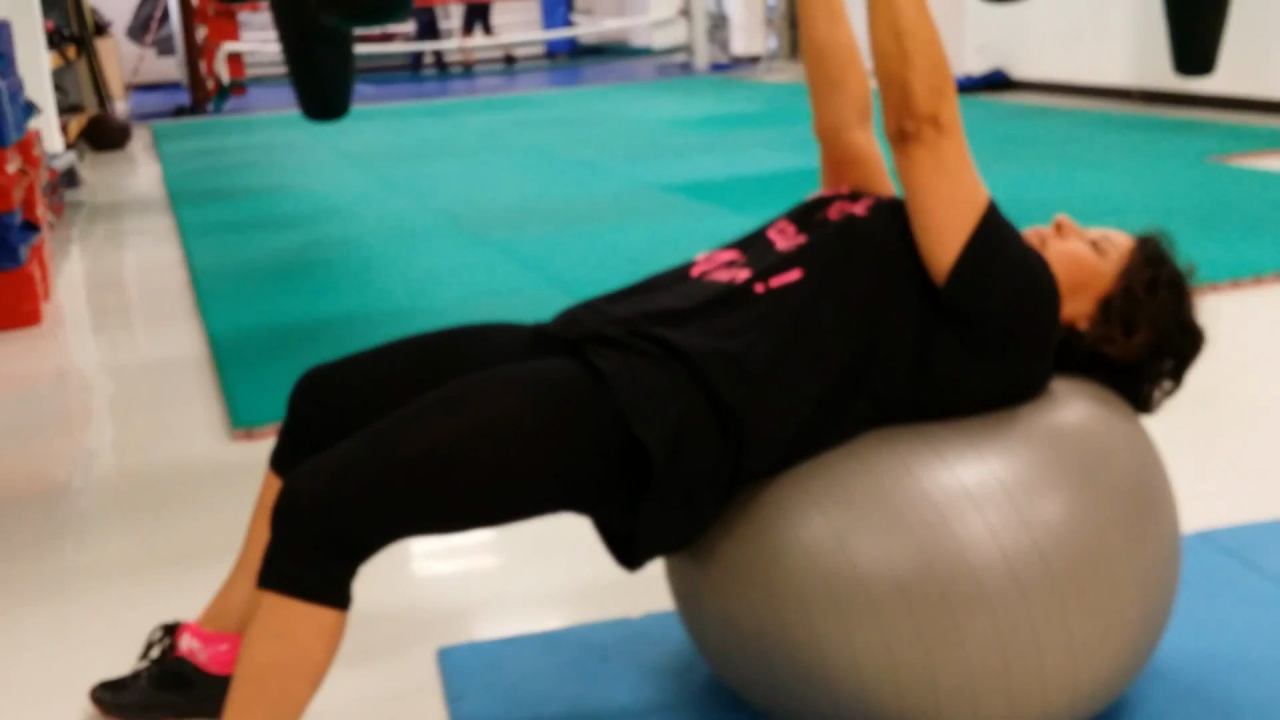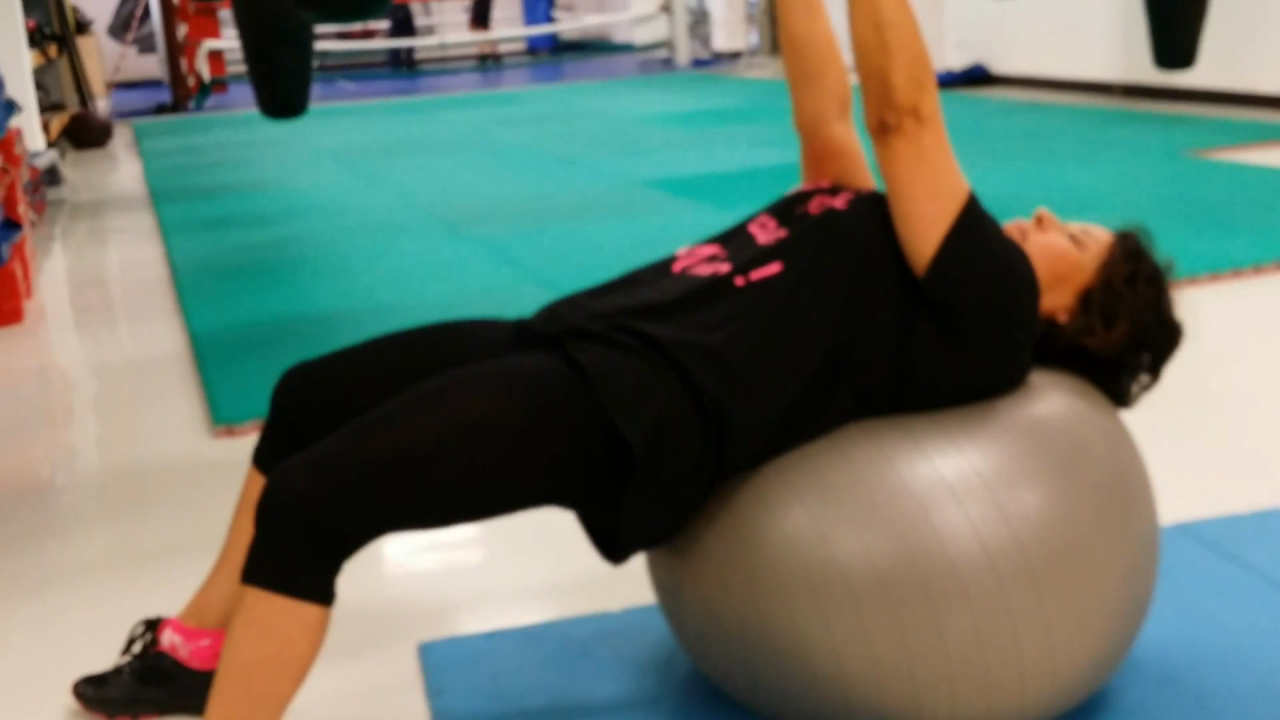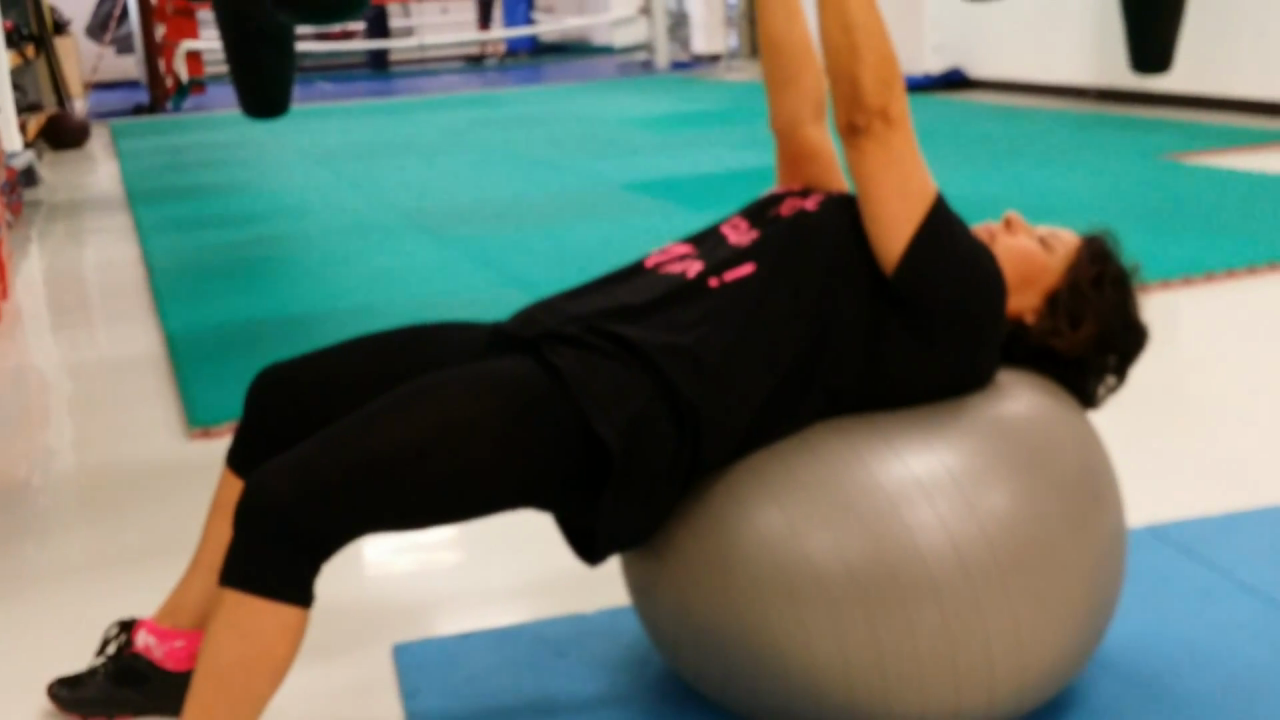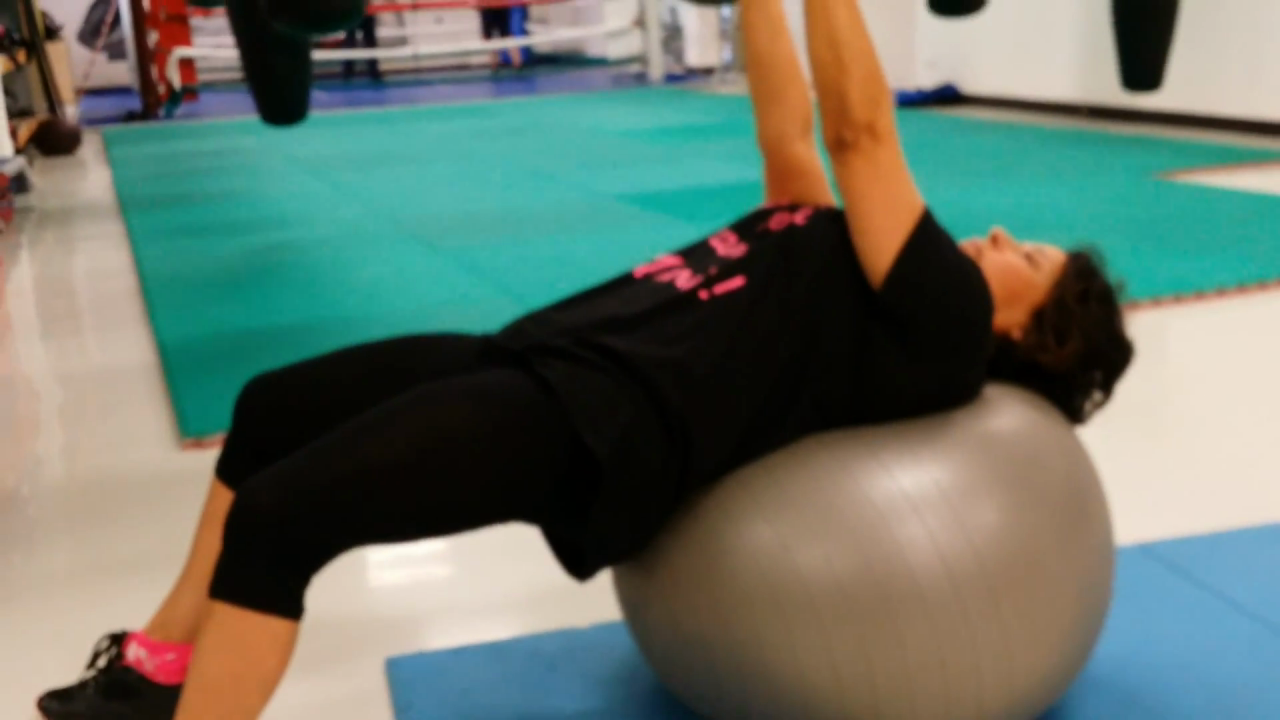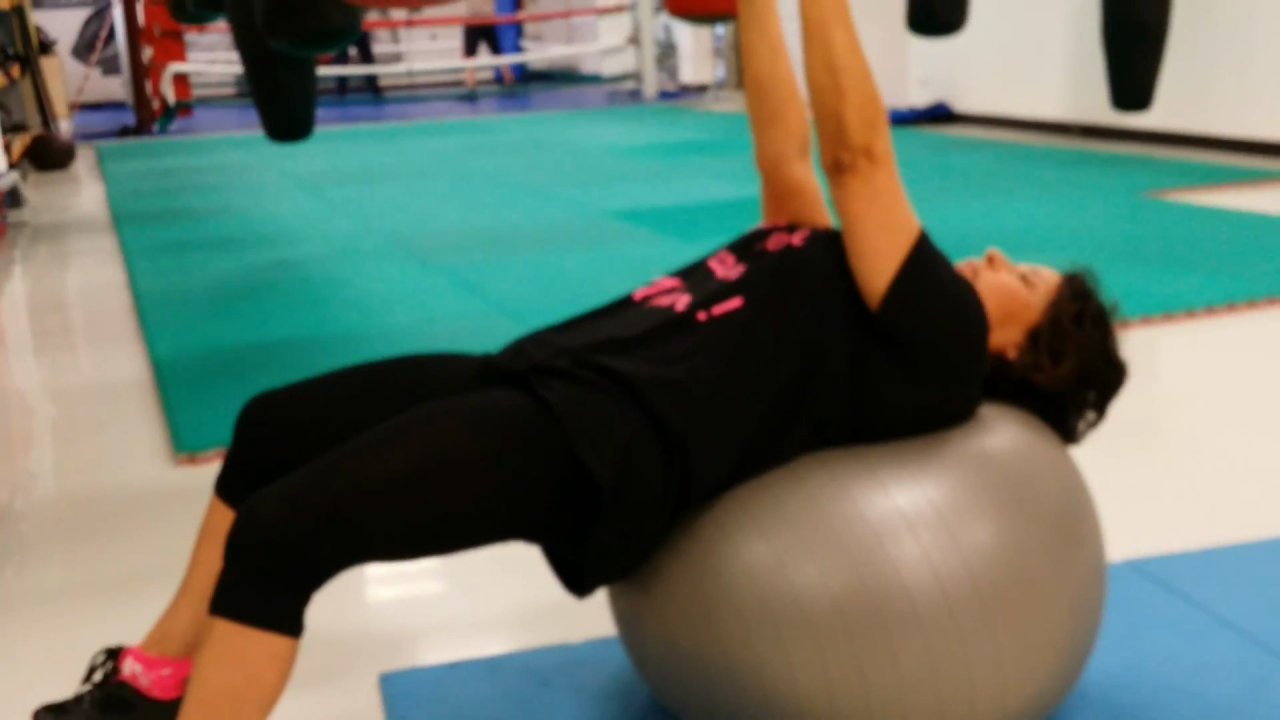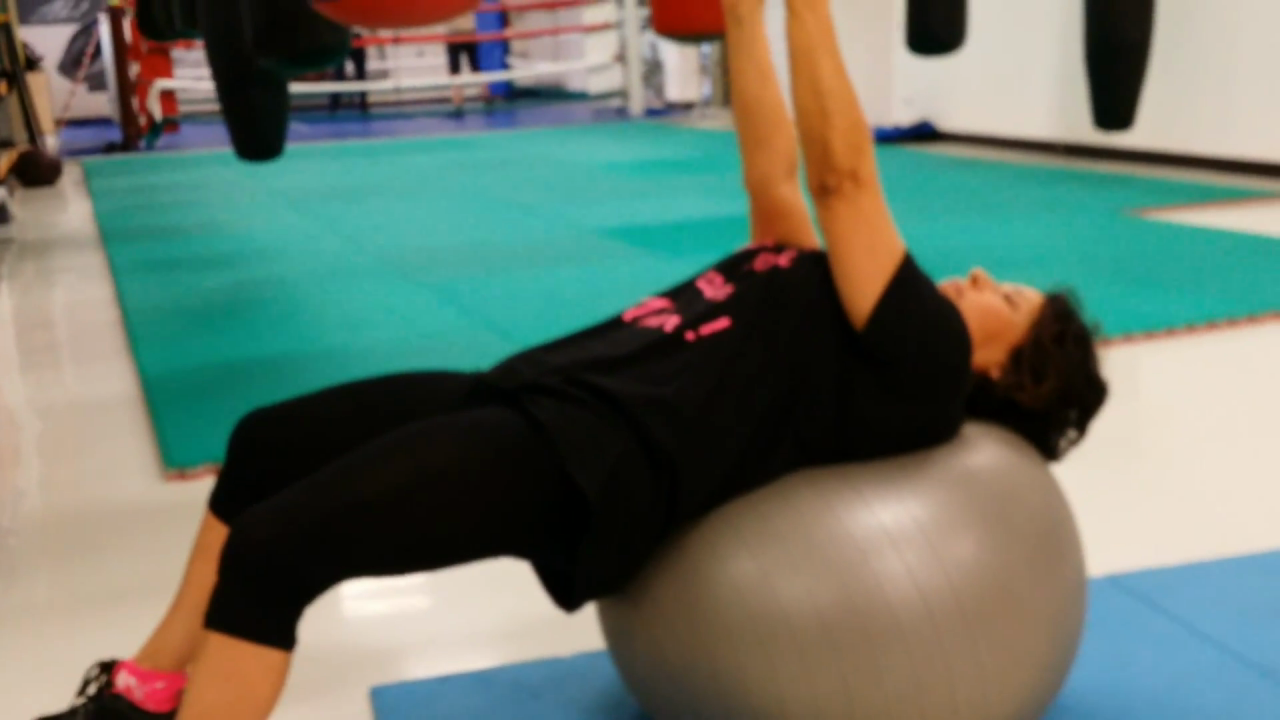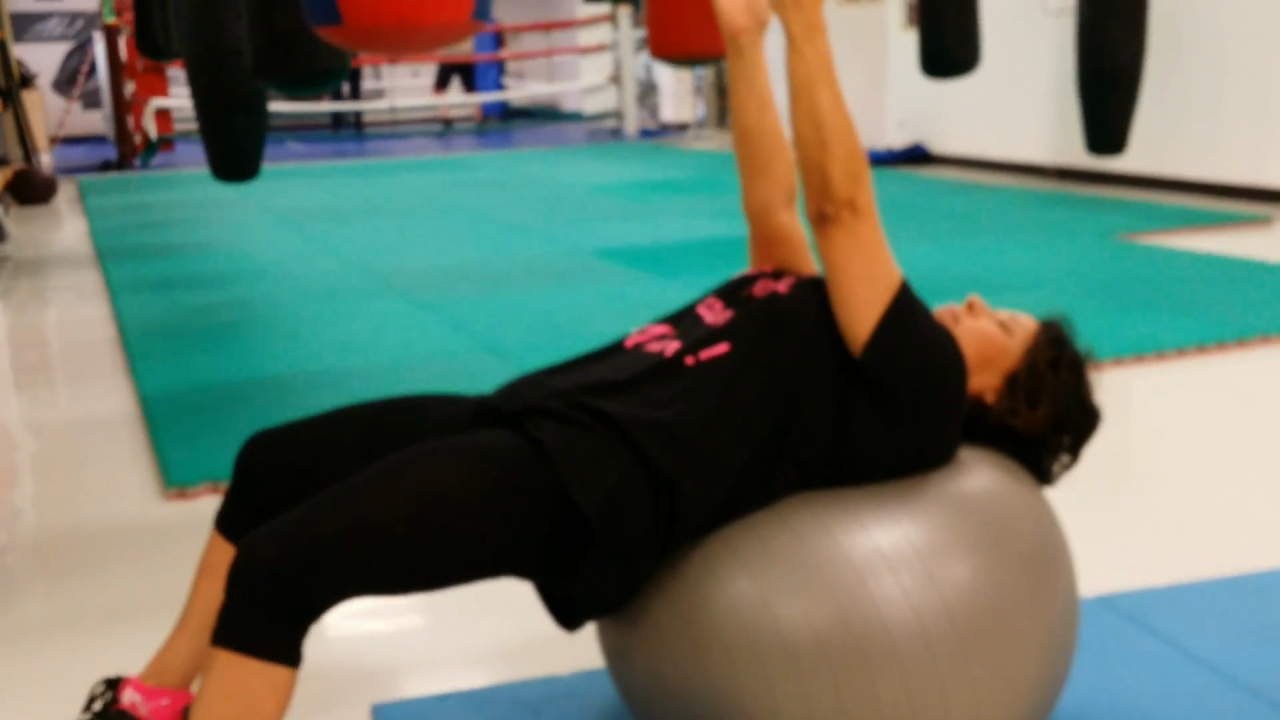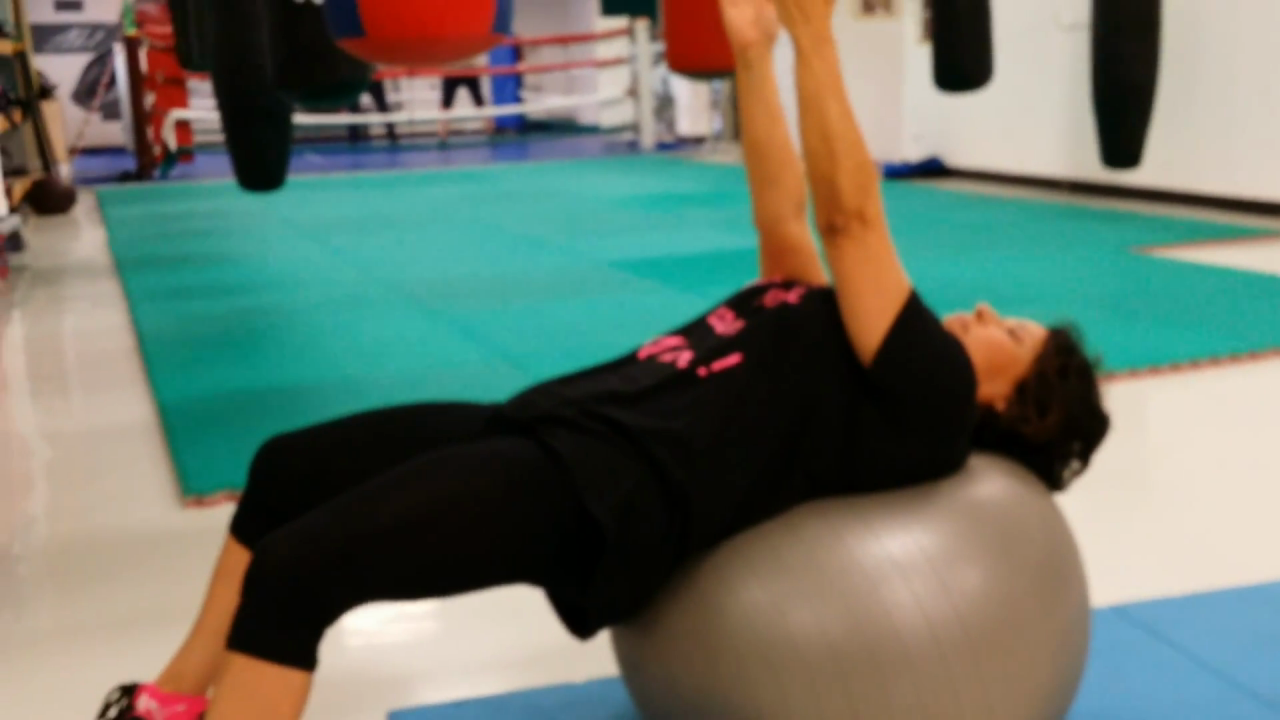
dt=0.5s
person 1, frame 1
left shoulder: (1008, 320)
right shoulder: (926, 259)
left elbow: (922, 123)
right elbow: (845, 119)
left hip: (658, 413)
right hip: (602, 350)
left knee: (325, 509)
right knee: (321, 403)
person 1, frame 2
left shoulder: (985, 310)
right shoulder: (905, 255)
left elbow: (904, 114)
right elbow: (825, 110)
left hip: (641, 406)
right hip: (586, 342)
left knee: (308, 501)
right knee: (306, 399)
person 1, frame 3
left shoulder: (956, 310)
right shoulder: (880, 257)
left elbow: (871, 117)
right elbow: (803, 114)
left hip: (615, 411)
right hip: (560, 347)
left knee: (289, 507)
right knee: (280, 401)
person 1, frame 4
left shoulder: (943, 324)
right shoulder: (866, 271)
left elbow: (860, 131)
right elbow: (790, 130)
left hip: (599, 425)
right hip: (552, 361)
left knee: (279, 517)
right knee: (270, 408)
person 1, frame 5
left shoulder: (939, 343)
right shoulder: (862, 291)
left elbow: (856, 154)
right elbow: (788, 157)
left hip: (601, 444)
right hip: (551, 379)
left knee: (280, 534)
right knee: (270, 427)
person 1, frame 6
left shoulder: (924, 364)
right shoulder: (854, 314)
left elbow: (842, 178)
right elbow: (776, 178)
left hip: (589, 461)
right hip: (544, 397)
left knee: (275, 549)
right knee: (262, 444)
person 1, frame 7
left shoulder: (921, 394)
right shoulder: (840, 339)
left elbow: (841, 207)
right elbow: (775, 208)
left hip: (594, 482)
right hip: (544, 423)
left knee: (280, 566)
right knee: (271, 465)
person 1, frame 8
left shoulder: (931, 399)
right shoulder: (858, 345)
left elbow: (851, 220)
right elbow: (783, 219)
left hip: (605, 490)
right hip: (558, 429)
left knee: (295, 571)
right knee: (287, 468)
